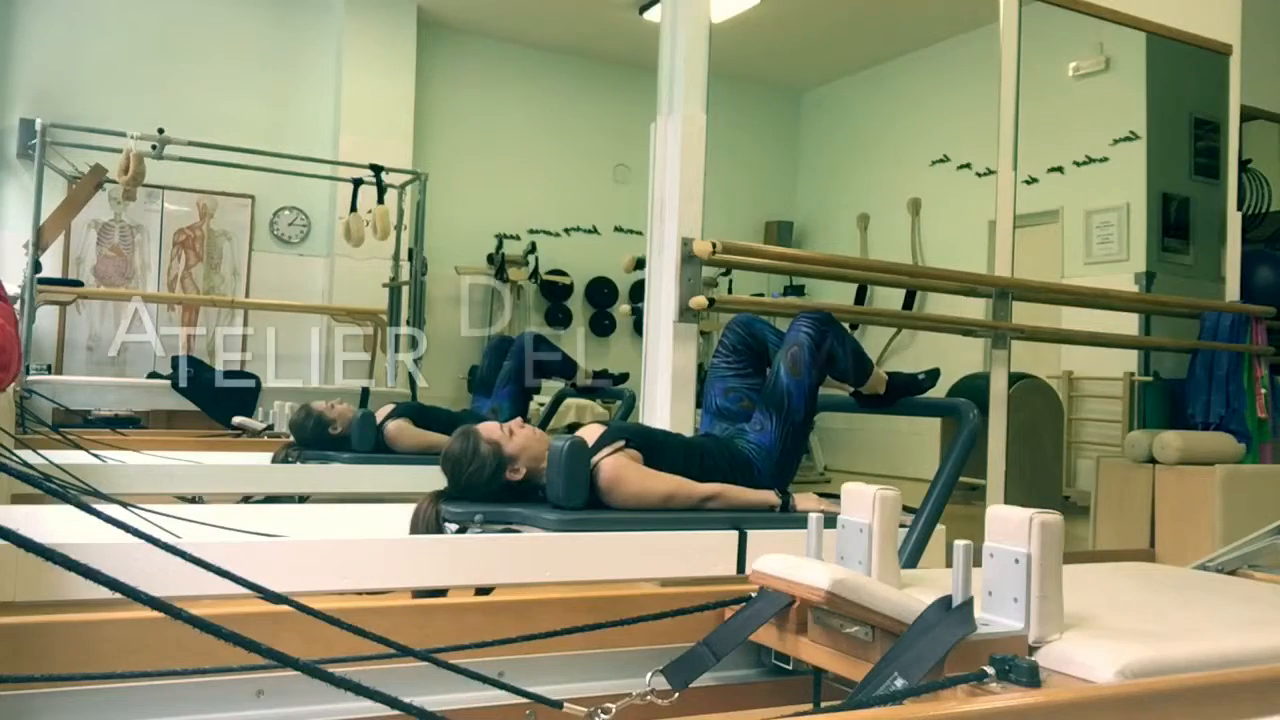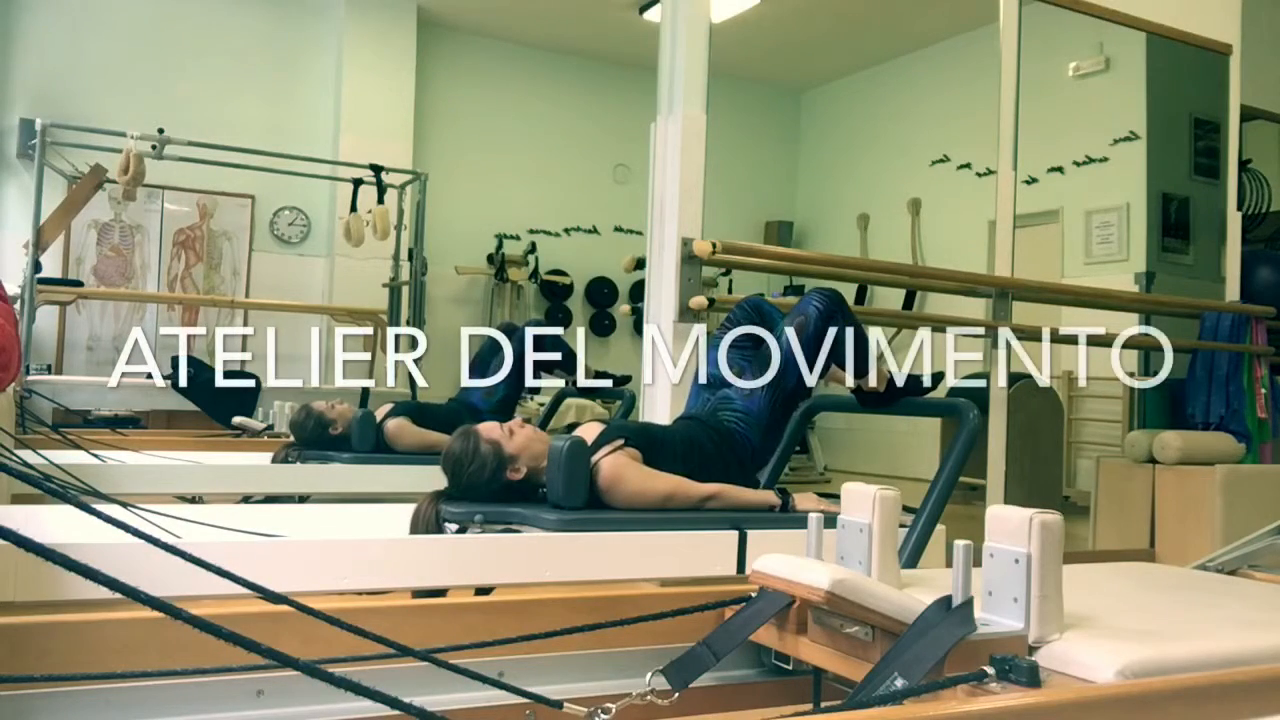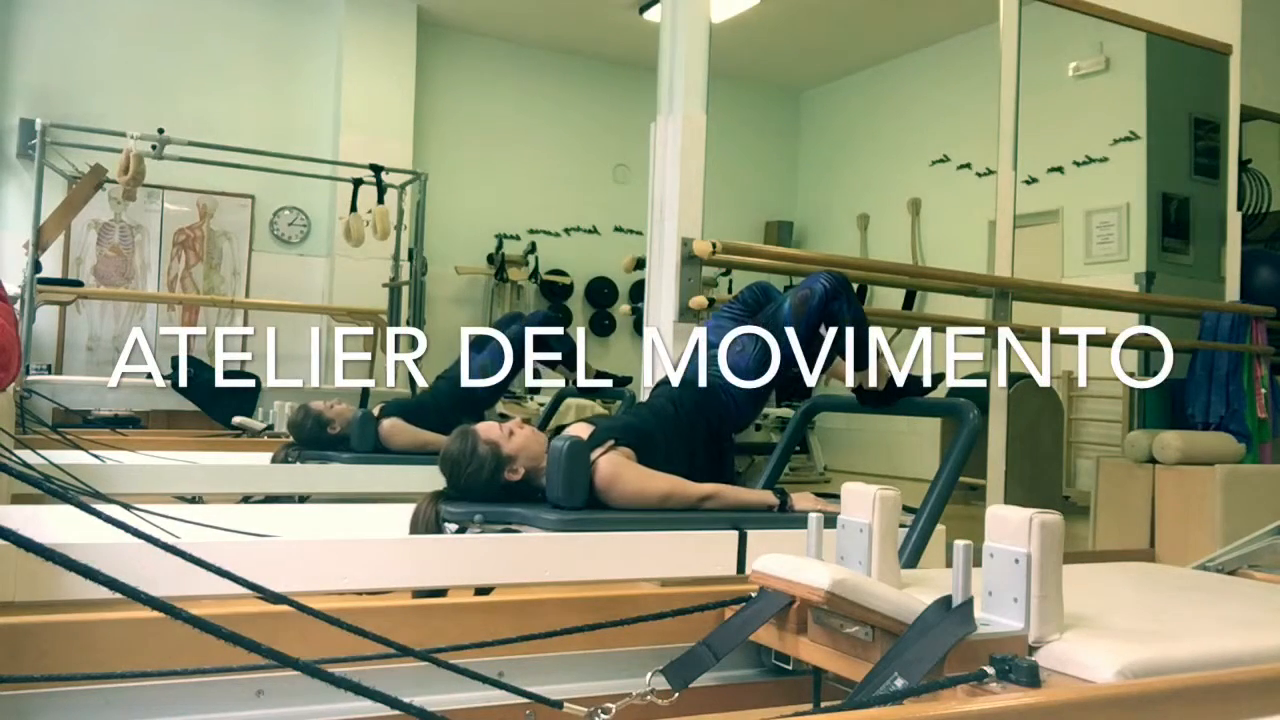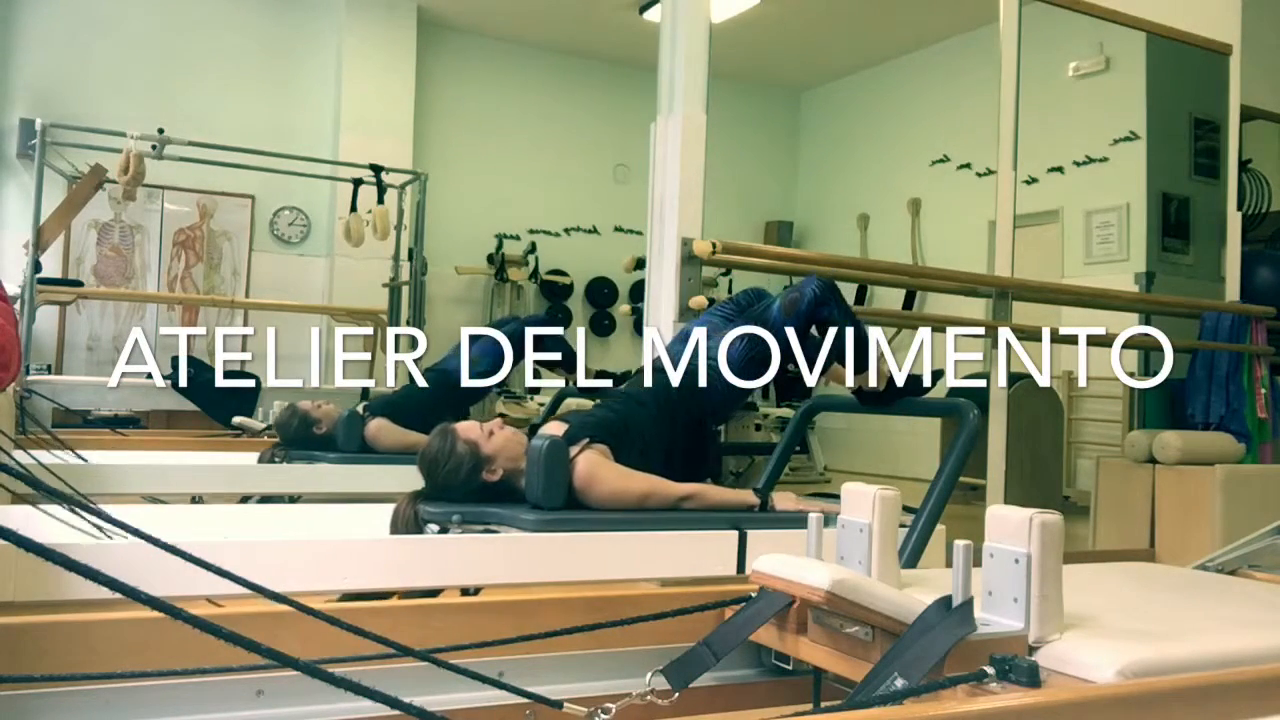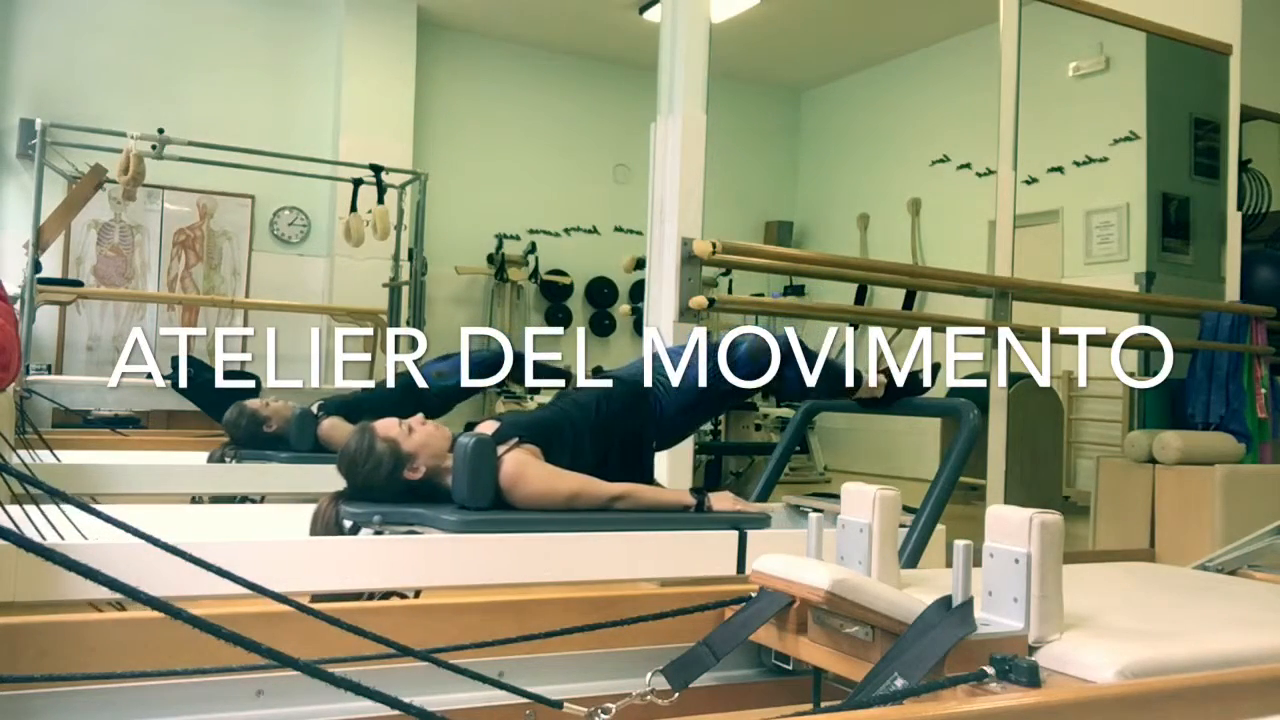
dt=1s
person 1, frame 1
right shoulder: (608, 479)
right elbow: (707, 496)
right wrist: (786, 500)
left hip: (717, 442)
right hip: (750, 460)
left knee: (743, 328)
right knee: (813, 325)
left ankle: (852, 383)
right ankle: (882, 388)
person 1, frame 2
right shoulder: (606, 477)
right elbow: (704, 495)
right wrist: (786, 501)
left hip: (700, 425)
right hip: (733, 438)
left knee: (754, 309)
right knee: (822, 303)
left ankle: (848, 379)
right ankle: (877, 386)
person 1, frame 3
right shoulder: (604, 477)
right elbow: (702, 495)
right wrist: (785, 500)
left hip: (684, 390)
right hip: (718, 399)
left knee: (762, 295)
right knee: (826, 288)
left ankle: (851, 377)
right ankle: (873, 382)
person 1, frame 4
right shoulder: (583, 477)
right elbow: (682, 495)
right wrist: (768, 501)
left hip: (662, 383)
left knee: (756, 299)
right knee: (814, 295)
left ankle: (847, 377)
right ankle: (873, 382)
person 1, frame 5
left shoulder: (476, 443)
right shoulder: (510, 478)
right elbow: (614, 496)
right wrist: (704, 501)
left hip: (612, 395)
right hip: (641, 411)
left knee: (749, 348)
right knee: (762, 353)
left ankle: (859, 386)
right ankle: (873, 387)
person 2, frame 1
left shoulder: (371, 424)
right shoulder: (392, 433)
left hip: (475, 417)
right hip: (490, 426)
left knee: (502, 343)
right knee: (528, 342)
left ankle: (579, 379)
right ankle: (590, 381)
person 2, frame 2
right shoulder: (392, 432)
left hip: (465, 407)
right hip: (481, 416)
left knee: (508, 330)
right knee: (532, 332)
left ankle: (584, 379)
right ankle: (592, 380)
person 2, frame 3
right shoulder: (387, 432)
left hip: (452, 388)
right hip: (469, 393)
left knee: (516, 320)
right knee: (541, 322)
left ankle: (580, 375)
right ankle: (591, 379)
person 2, frame 4
left shoulder: (352, 421)
right shoulder: (373, 433)
left hip: (437, 382)
left knee: (511, 323)
right knee: (532, 327)
left ankle: (572, 373)
right ankle: (587, 378)
person 2, frame 5
right shoulder: (323, 432)
left hip: (402, 388)
right hip: (416, 395)
left knee: (486, 357)
right knee: (496, 359)
left ankle: (563, 379)
right ankle: (571, 382)
